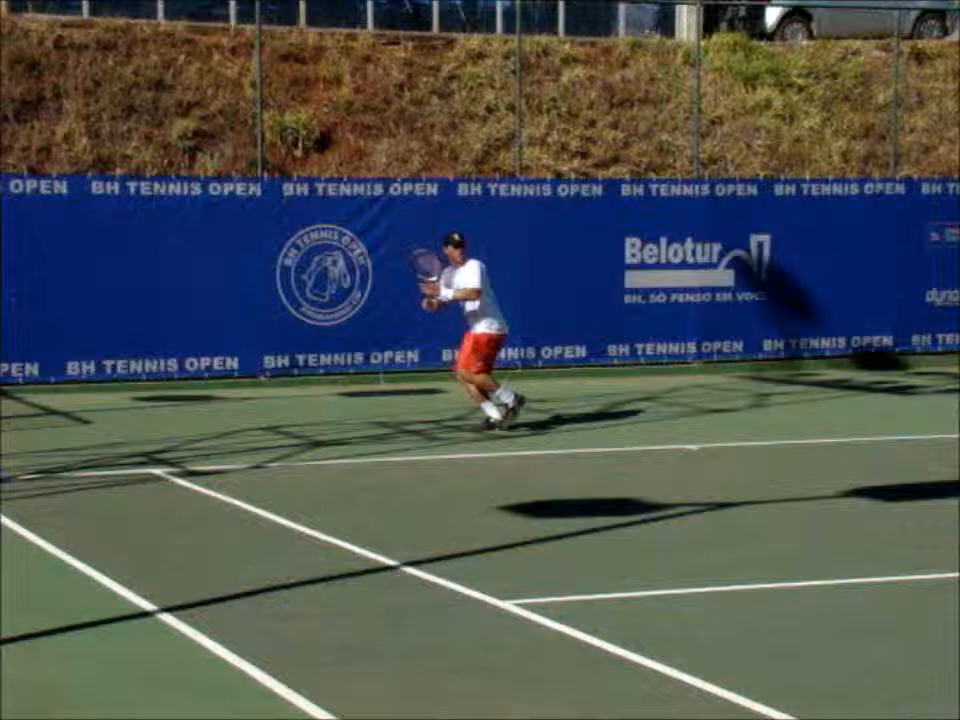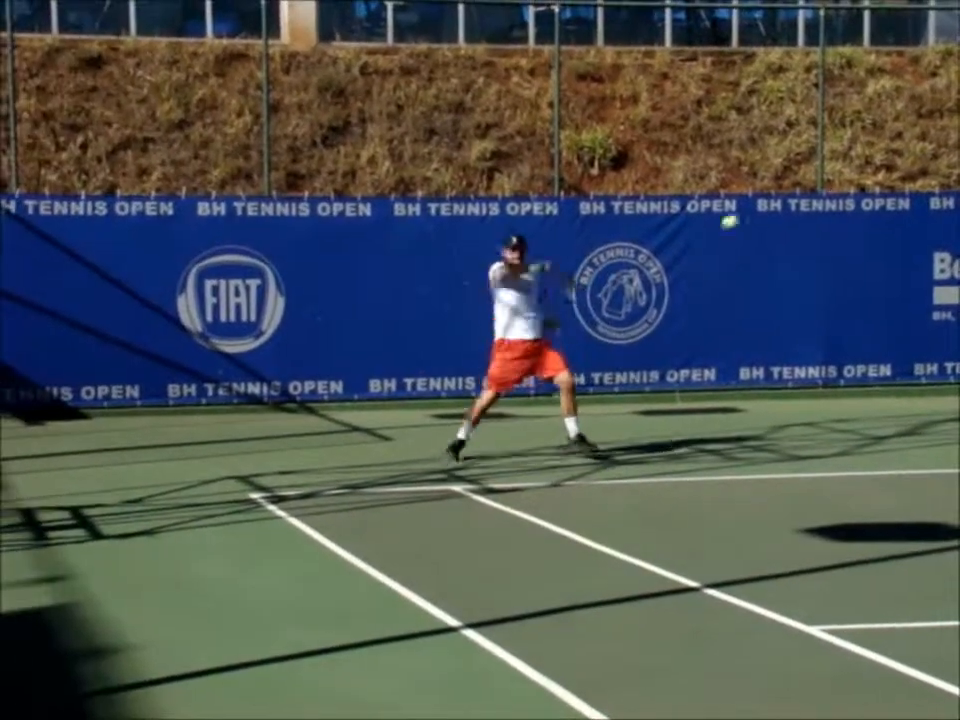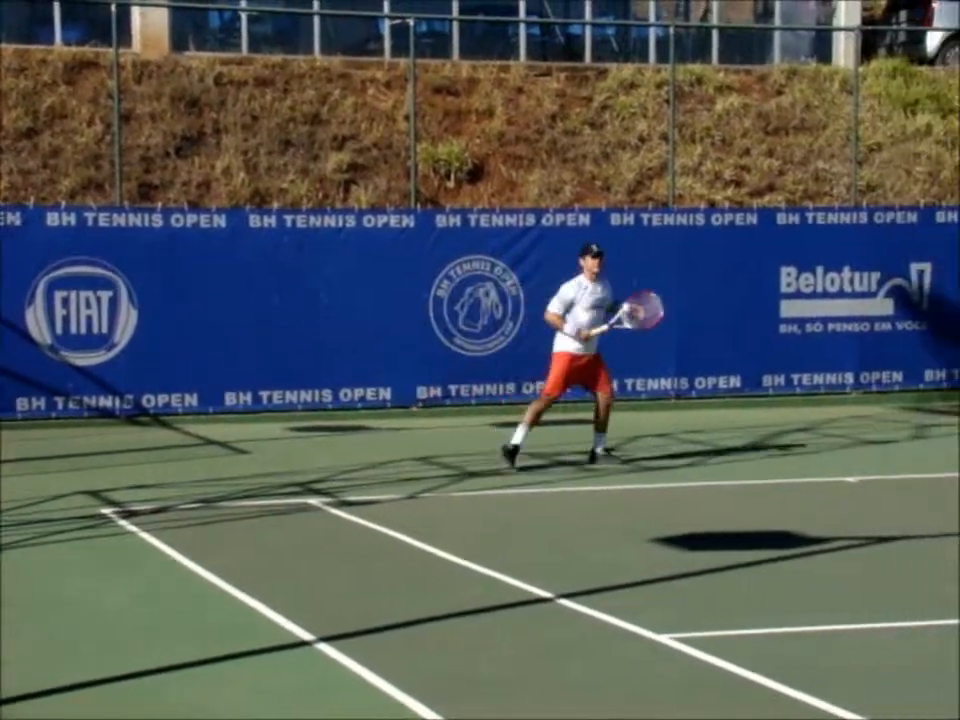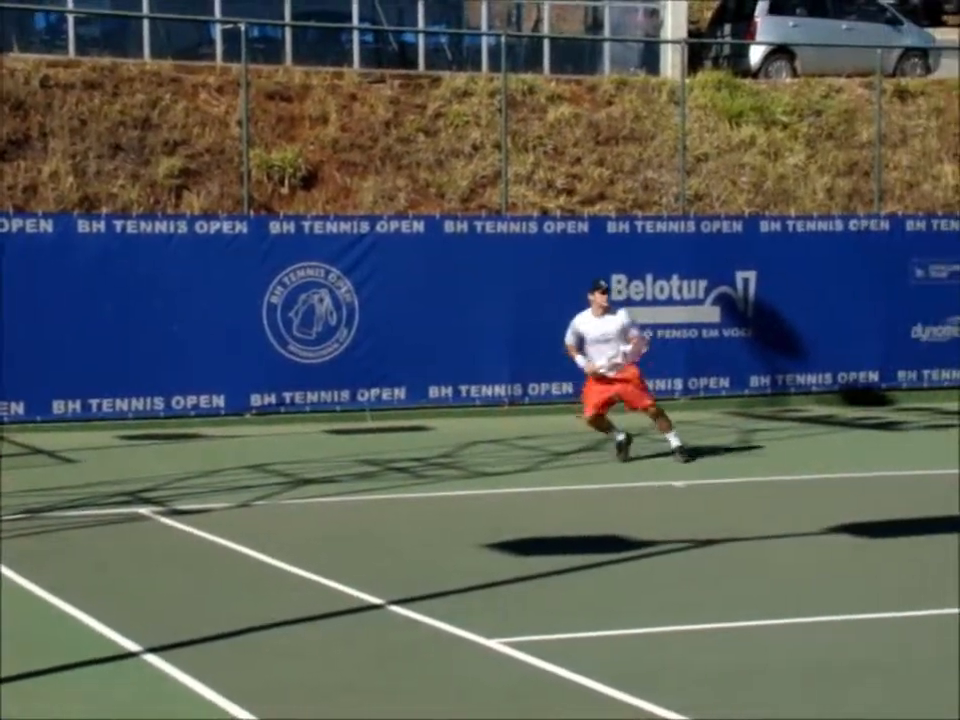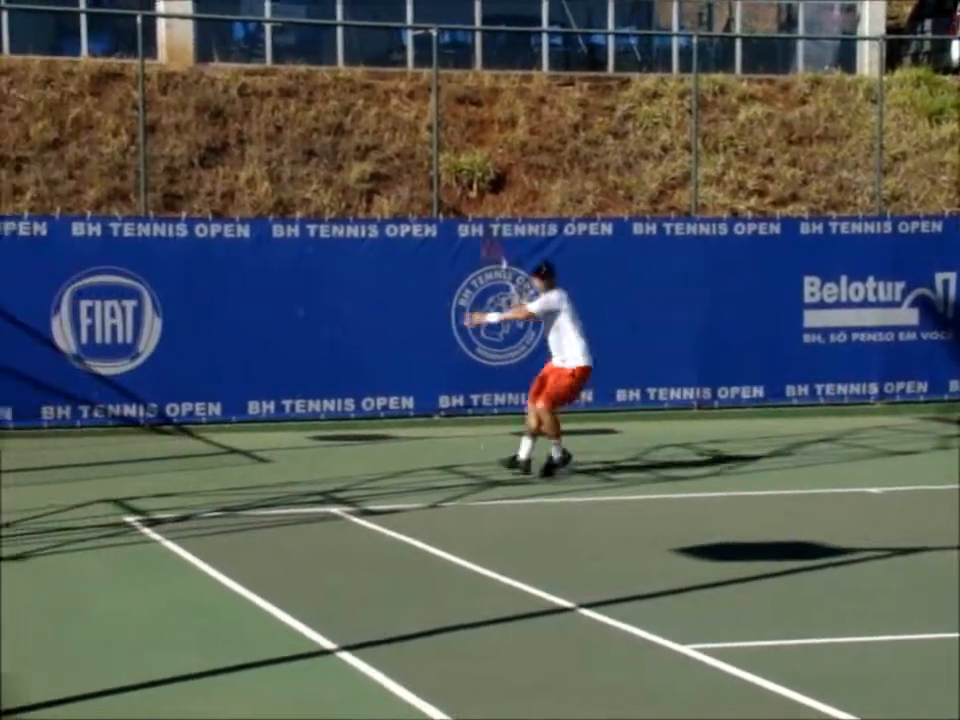
dt=1s
person 1, frame 1
left shoulder: (475, 266)
right shoulder: (448, 272)
left elbow: (474, 292)
right elbow: (444, 300)
left wrist: (445, 294)
right wrist: (433, 301)
left hip: (489, 329)
right hip: (477, 330)
left knee: (465, 371)
right knee: (465, 376)
left ankle: (511, 399)
right ankle: (495, 417)
person 1, frame 2
left shoulder: (532, 280)
right shoulder: (496, 270)
right elbow: (508, 272)
left wrist: (543, 321)
right wrist: (537, 269)
left hip: (537, 342)
right hip: (509, 343)
left knee: (566, 381)
right knee: (490, 394)
left ankle: (576, 437)
right ankle: (460, 439)
person 1, frame 3
left shoulder: (605, 285)
right shoulder: (572, 287)
left elbow: (607, 310)
right elbow: (550, 315)
right wrist: (575, 331)
left hip: (590, 353)
right hip: (566, 352)
left knee: (606, 398)
right knee: (547, 398)
left ankle: (599, 449)
right ankle: (514, 444)
person 1, frame 4
left shoulder: (621, 316)
right shoulder: (579, 321)
left elbow: (638, 338)
right elbow: (569, 344)
left wrist: (635, 347)
right wrist: (583, 362)
left hip: (625, 371)
right hip: (599, 376)
left knee: (651, 408)
right knee: (590, 417)
left ankle: (676, 446)
right ankle: (620, 438)
person 1, frame 5
left shoulder: (556, 296)
right shoulder: (546, 299)
left elbow: (523, 313)
left wrist: (487, 317)
left hip: (576, 364)
right hip: (559, 363)
left knee: (543, 407)
right knee: (534, 406)
left ankle: (558, 455)
right ankle: (523, 458)
